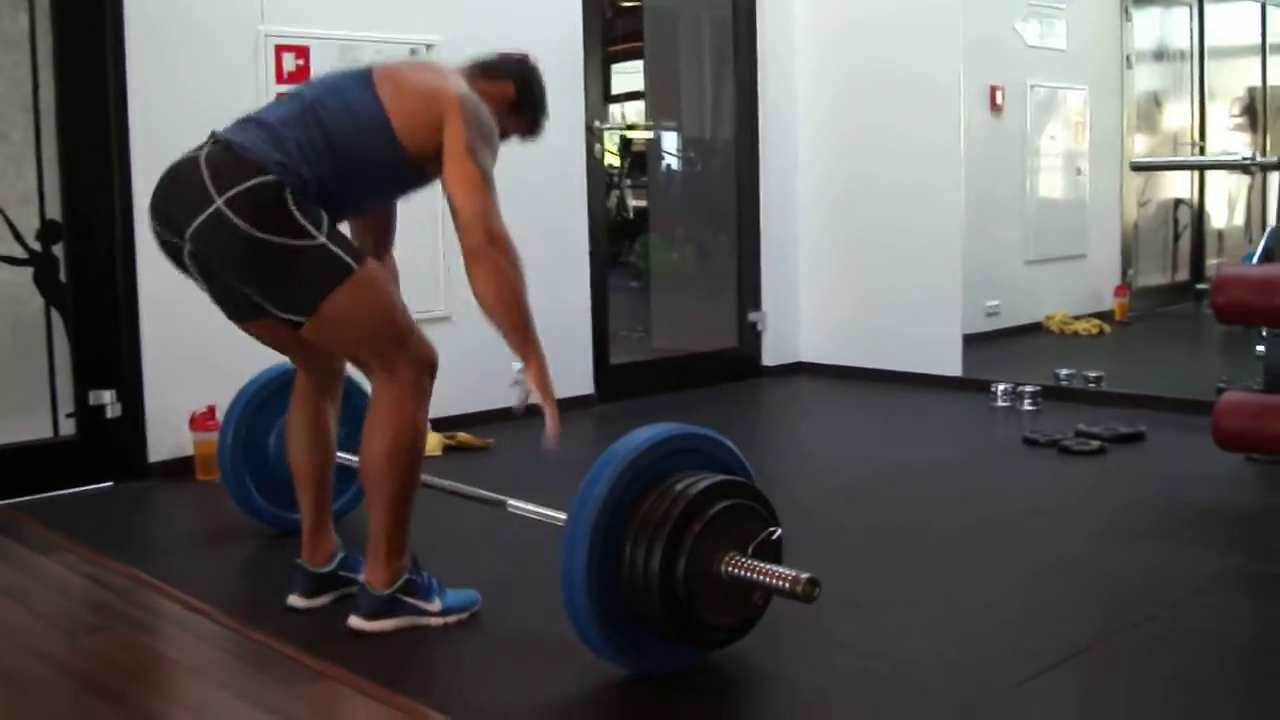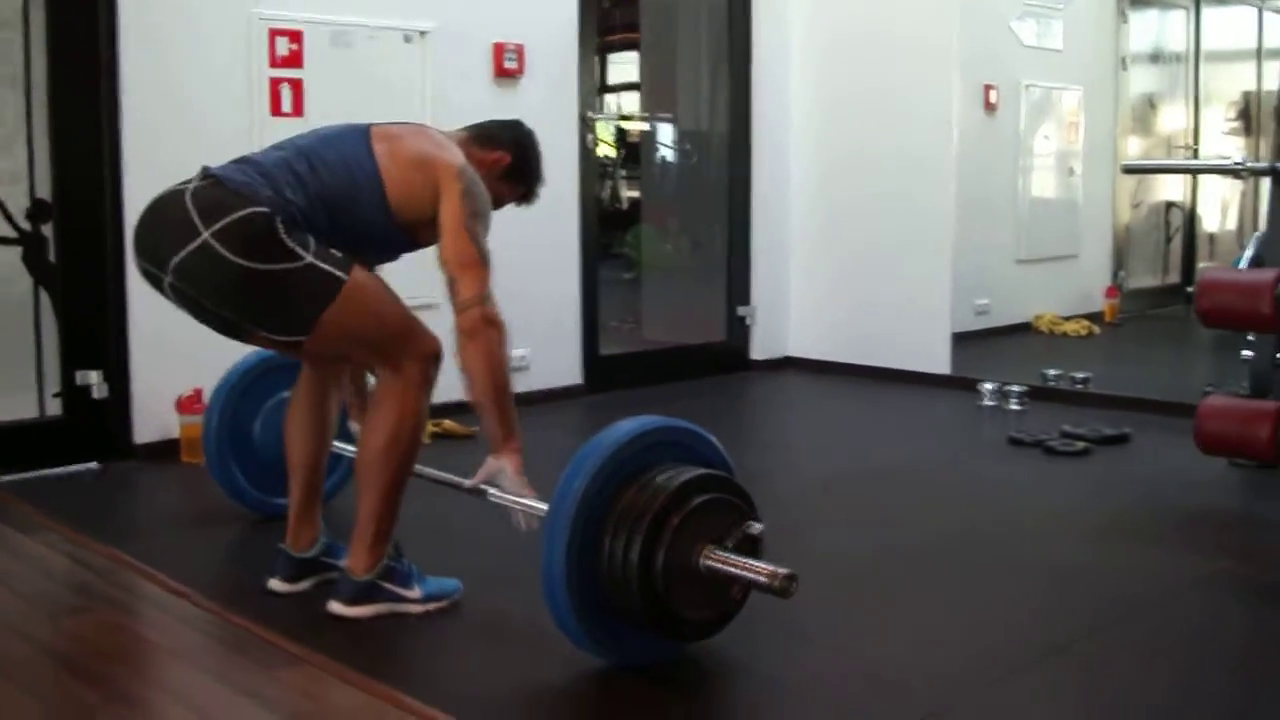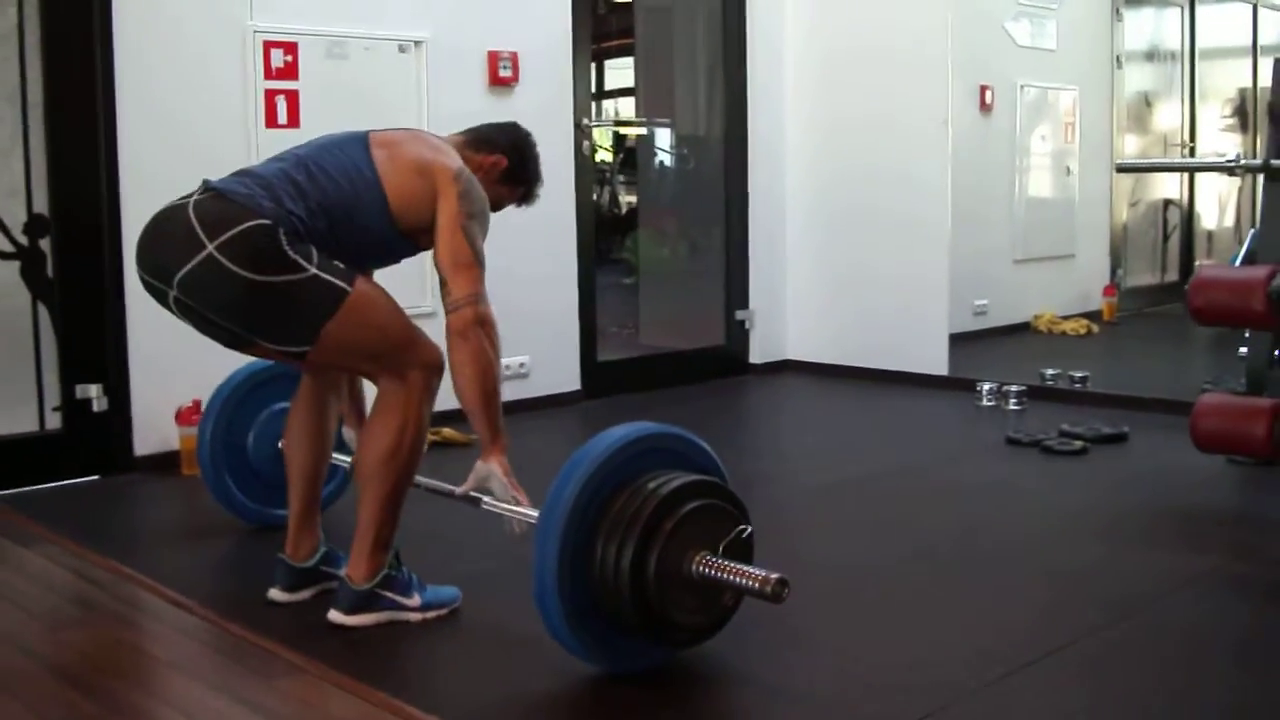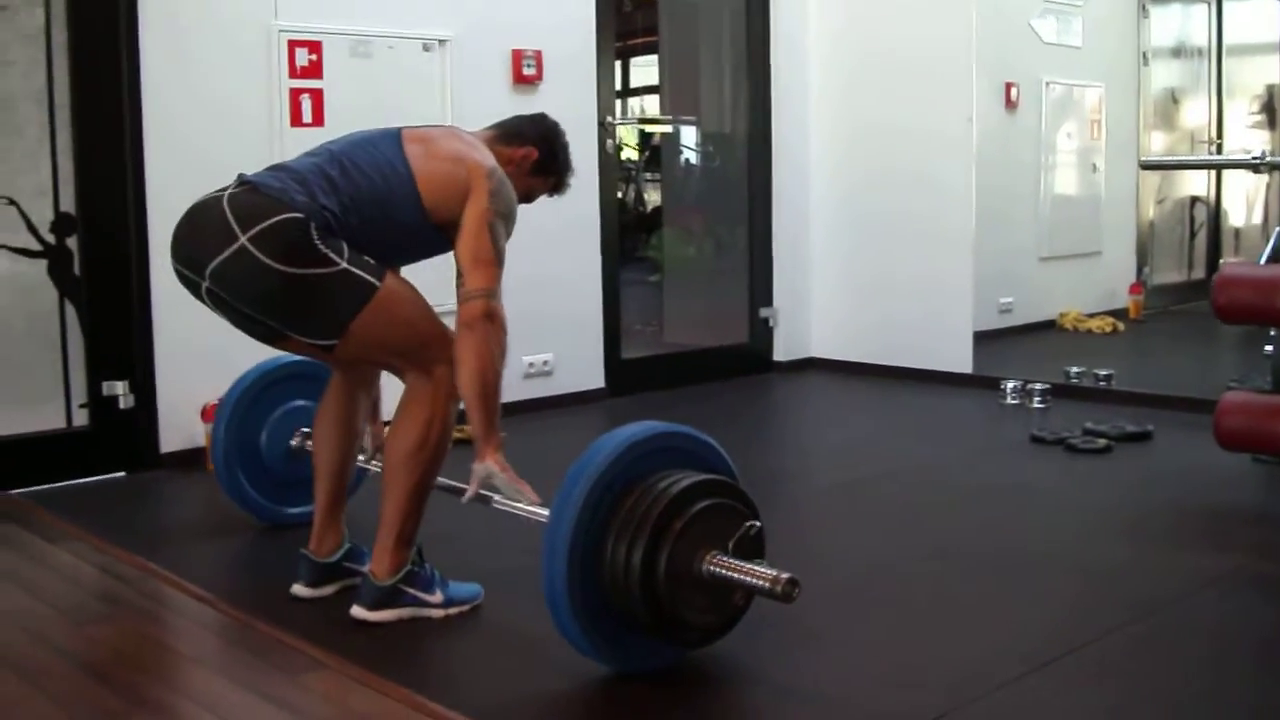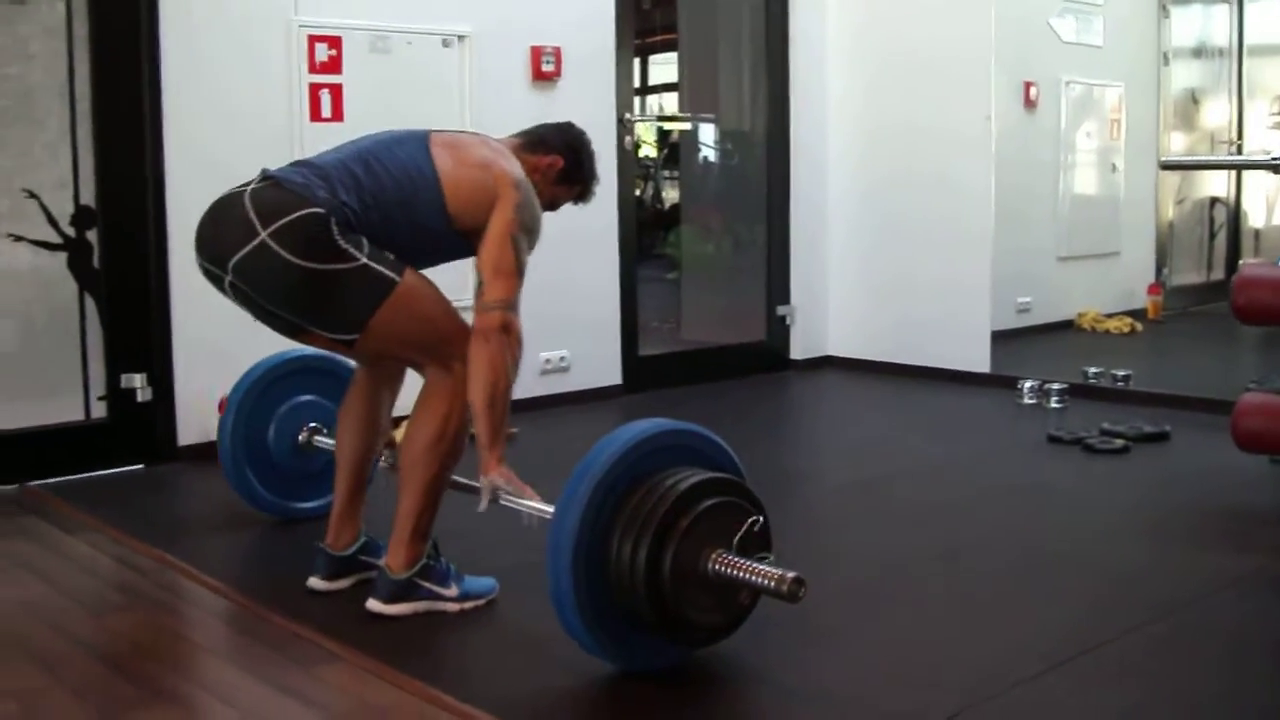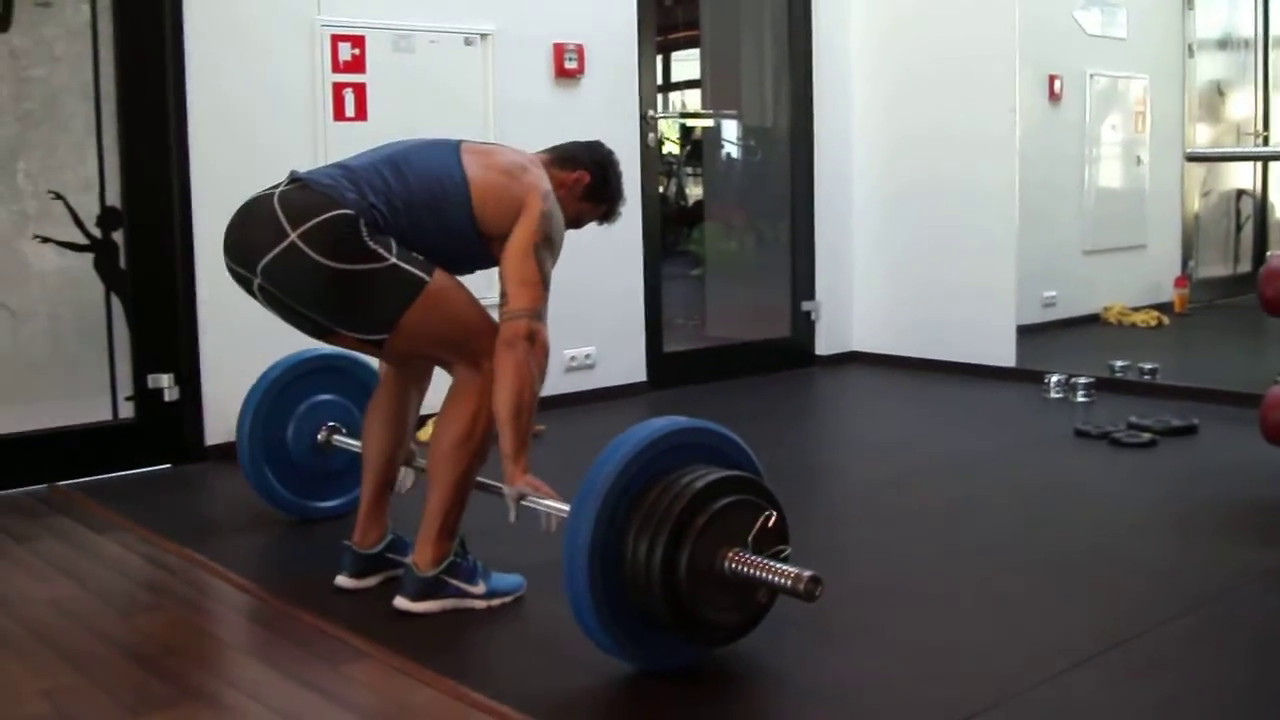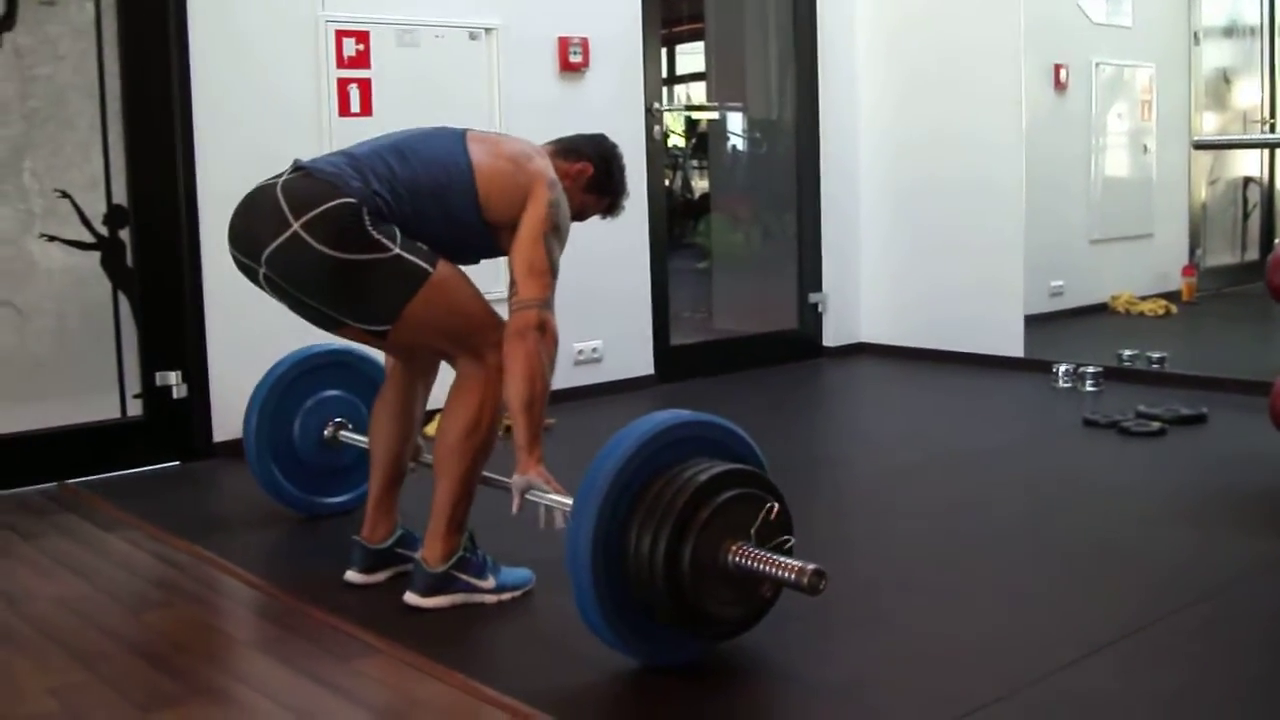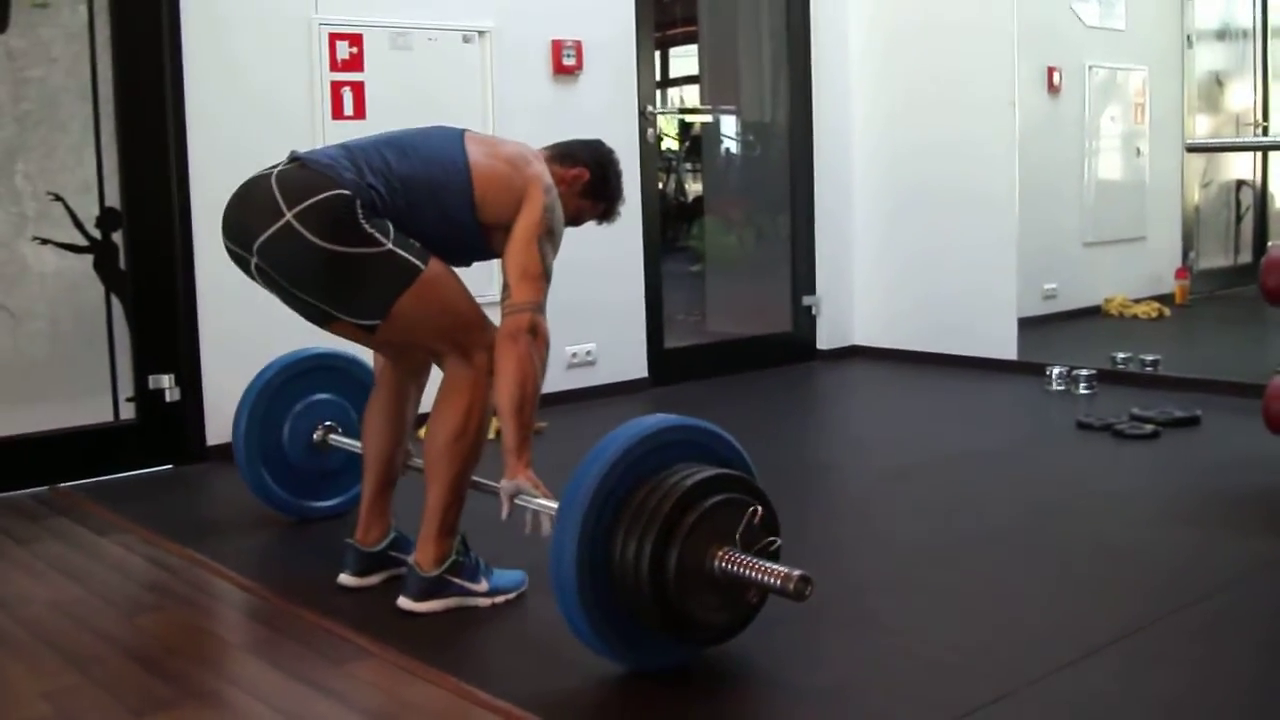
dt=0.2s
person 1, frame 1
left shoulder: (402, 97)
right shoulder: (463, 107)
left elbow: (369, 252)
right elbow: (482, 238)
left wrist: (380, 342)
right wrist: (535, 367)
left hip: (182, 197)
right hip: (245, 207)
left knee: (321, 365)
right knee: (408, 368)
left ankle: (318, 565)
right ankle: (386, 587)
person 1, frame 2
left shoulder: (396, 152)
right shoulder: (458, 176)
left elbow: (349, 295)
right elbow: (476, 318)
left wrist: (369, 421)
right wrist: (506, 449)
left hip: (167, 224)
right hip: (230, 239)
left knee: (329, 348)
right knee: (411, 359)
left ankle: (302, 549)
right ankle: (367, 574)
person 1, frame 3
left shoulder: (392, 156)
right shoulder: (458, 181)
left elbow: (345, 302)
right elbow: (468, 319)
left wrist: (359, 422)
right wrist: (493, 453)
left hip: (169, 236)
right hip: (234, 250)
left knee: (327, 363)
right knee: (414, 369)
left ankle: (301, 558)
right ankle: (366, 581)
person 1, frame 4
left shoulder: (421, 154)
right shoulder: (487, 179)
left elbow: (369, 290)
right elbow: (478, 314)
left wrist: (371, 422)
right wrist: (488, 449)
left hip: (205, 230)
right hip: (268, 242)
left knee: (358, 360)
right knee: (436, 366)
left ankle: (325, 554)
right ankle: (389, 577)
person 1, frame 5
left shoulder: (449, 159)
right shoulder: (511, 187)
left elbow: (387, 300)
right elbow: (494, 326)
left wrist: (380, 430)
right wrist: (491, 457)
left hip: (228, 224)
right hip: (289, 237)
left knee: (385, 352)
right knee: (454, 362)
left ankle: (341, 548)
right ankle: (405, 572)
person 1, frame 6
left shoulder: (476, 172)
right shoulder: (537, 198)
left elbow: (406, 307)
right elbow: (521, 335)
left wrist: (399, 437)
right wrist: (516, 466)
left hip: (256, 227)
right hip: (317, 239)
left knee: (413, 353)
right knee: (482, 360)
left ankle: (368, 547)
right ankle: (432, 569)
person 1, frame 7
right shoulder: (543, 187)
left elbow: (409, 302)
right elbow: (531, 324)
right wrist: (529, 457)
left hip: (262, 216)
right hip: (323, 226)
left knee: (419, 348)
right knee: (484, 354)
left ankle: (377, 541)
right ankle: (442, 564)
person 1, frame 8
right shoulder: (538, 190)
left elbow: (400, 309)
right elbow: (522, 327)
right wrist: (518, 460)
left hip: (257, 207)
right hip: (316, 218)
left knee: (411, 352)
right knee: (473, 356)
left ankle: (371, 544)
right ankle: (435, 567)
